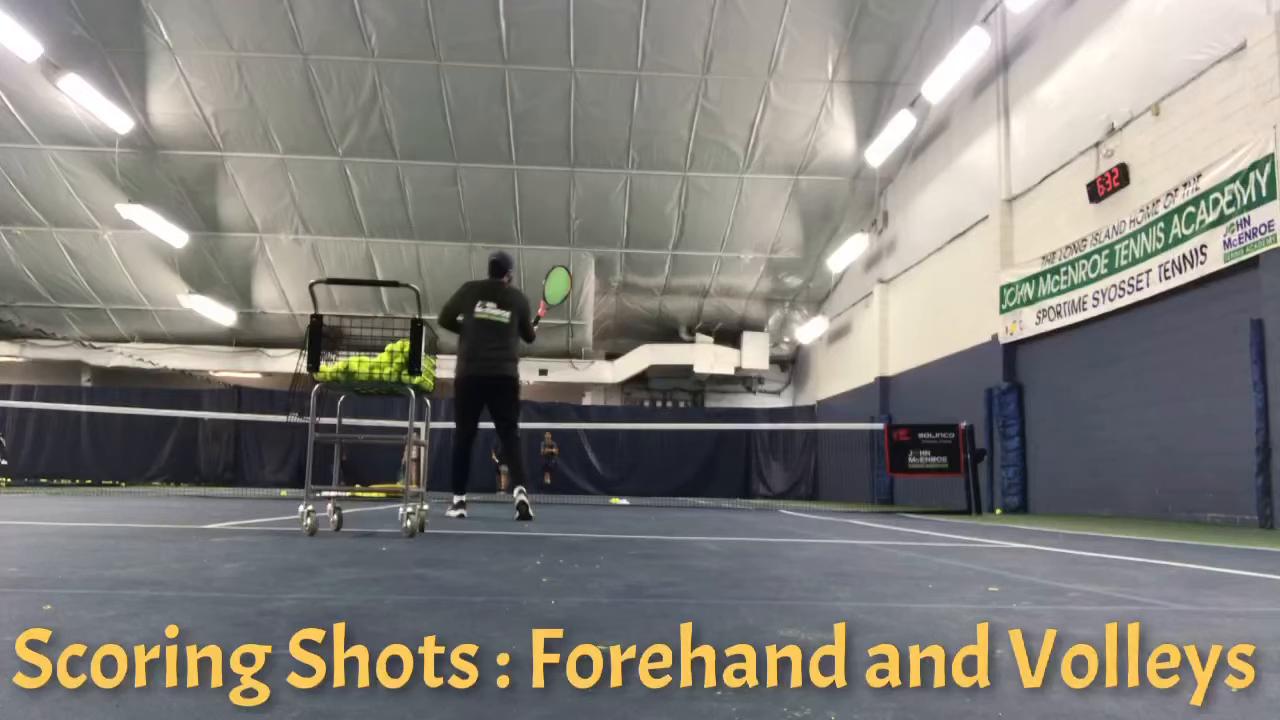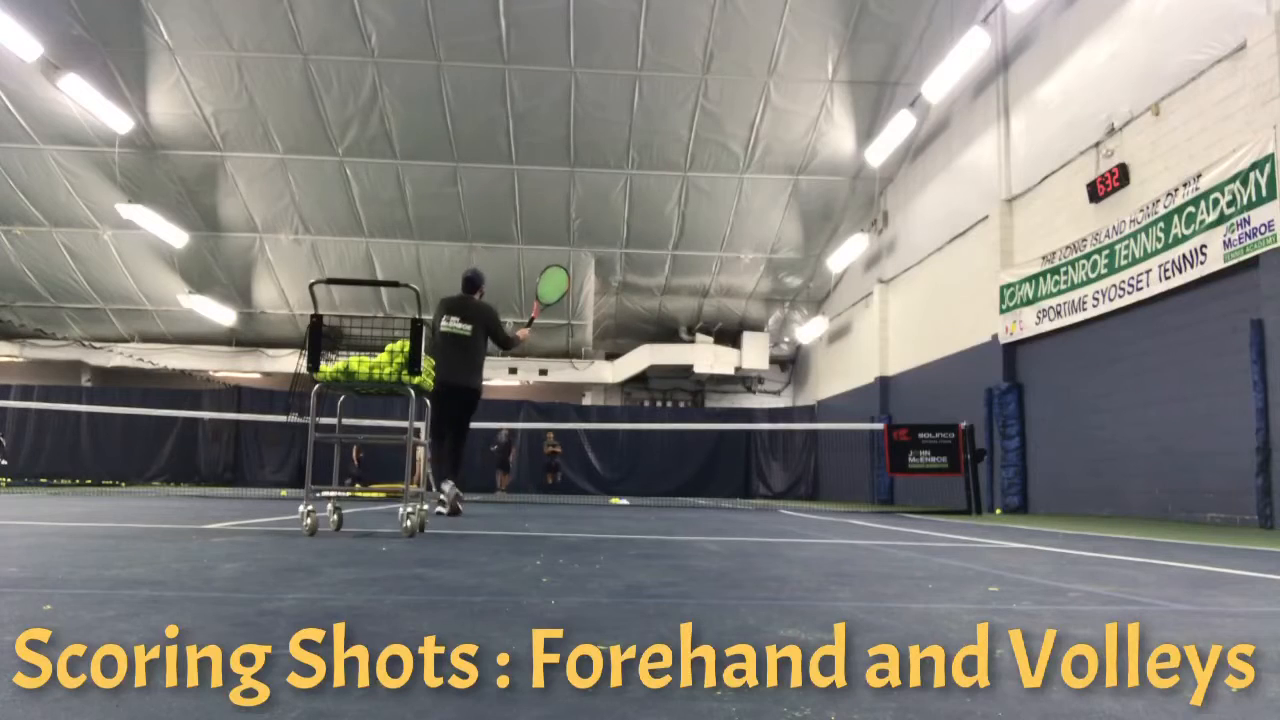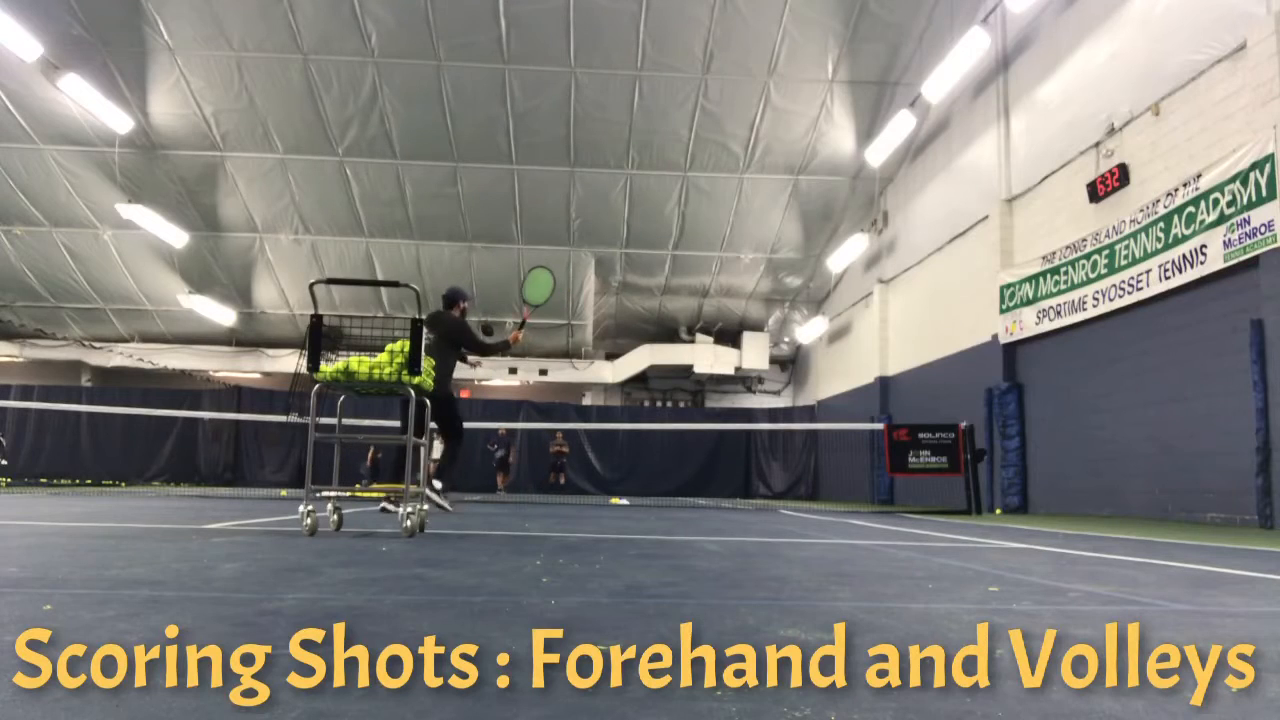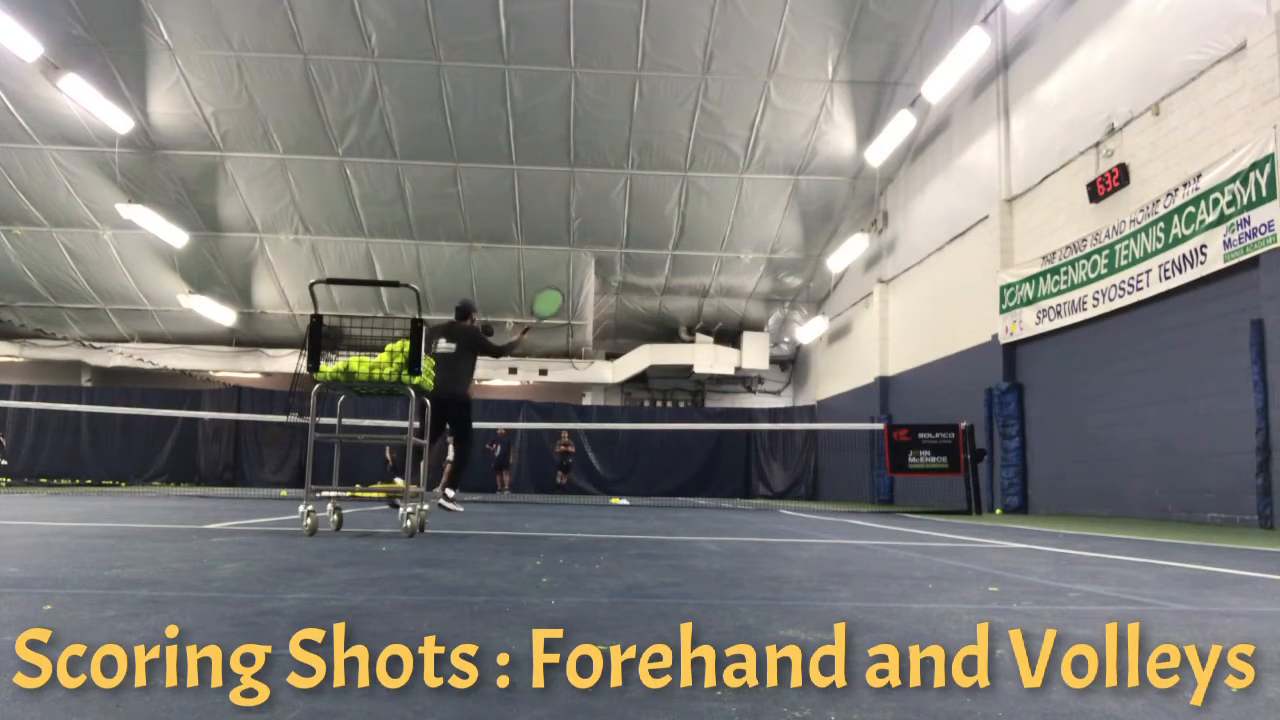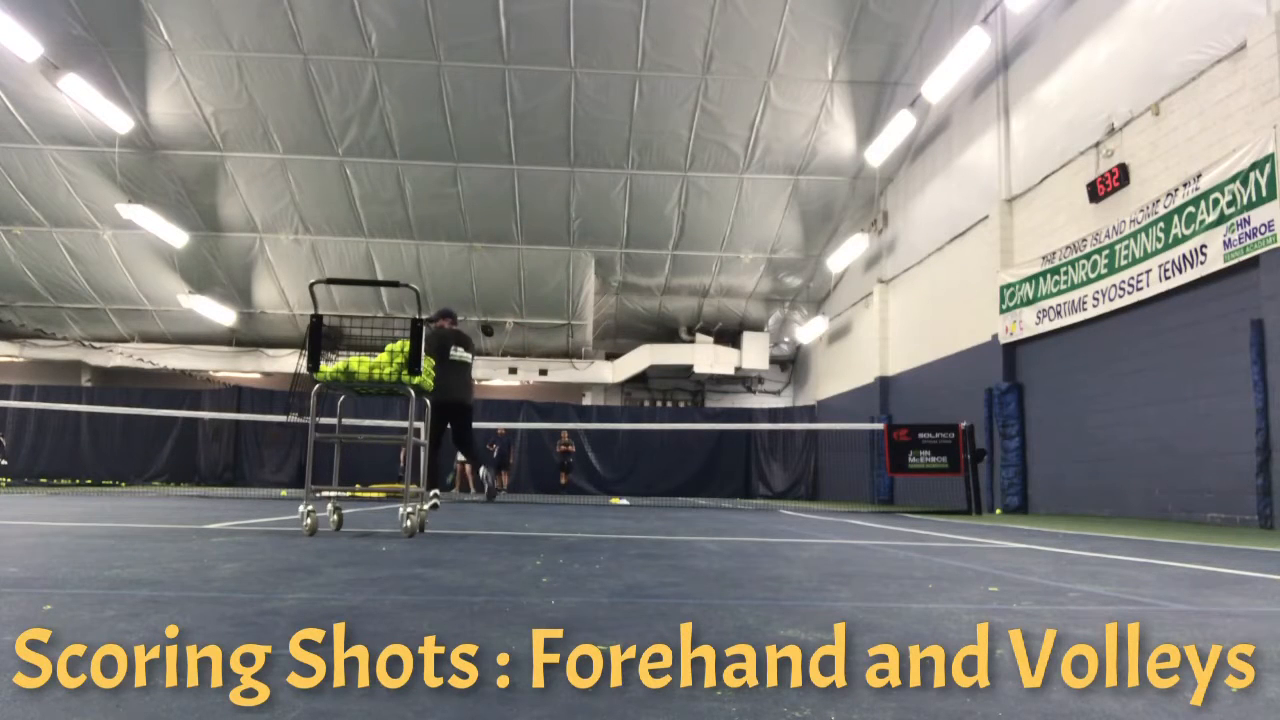
dt=0.5s
person 1, frame 1
left shoulder: (470, 290)
right shoulder: (518, 298)
left elbow: (444, 320)
right elbow: (529, 337)
right wrist: (533, 328)
left hip: (470, 373)
right hip: (504, 375)
left knee: (463, 437)
right knee: (509, 436)
left ankle: (459, 500)
right ankle: (519, 491)
person 1, frame 2
left shoulder: (444, 305)
right shoulder: (486, 312)
right elbow: (505, 344)
right wrist: (519, 336)
left hip: (439, 381)
right hip: (468, 384)
left knee: (438, 437)
right knee: (456, 438)
left ankle: (447, 485)
right ankle: (450, 493)
person 1, frame 3
left shoulder: (430, 320)
right shoulder: (456, 324)
right elbow: (482, 349)
left wrist: (464, 357)
right wrist: (510, 342)
right hip: (436, 390)
right knee: (454, 437)
right ankle: (437, 485)
person 1, frame 4
left shoulder: (434, 332)
right shoulder: (471, 334)
right elbow: (496, 351)
right wrist: (515, 342)
left hip: (432, 395)
right hip: (456, 396)
right knee: (463, 446)
right ankle: (448, 494)
person 1, frame 5
left shoulder: (437, 337)
right shoulder: (468, 342)
left elbow: (424, 355)
left hip: (440, 399)
right hip: (464, 400)
left knee: (432, 447)
right knee: (466, 443)
left ankle: (433, 493)
right ankle: (483, 470)
